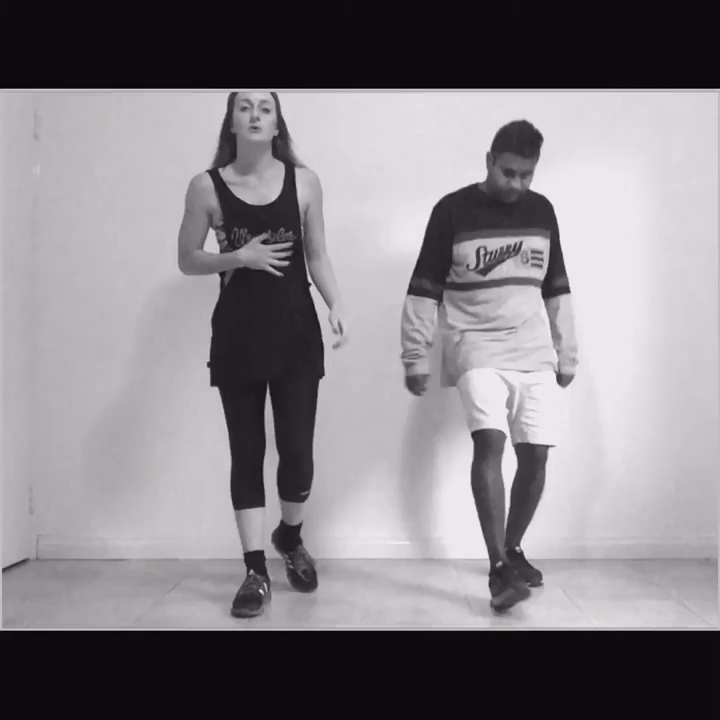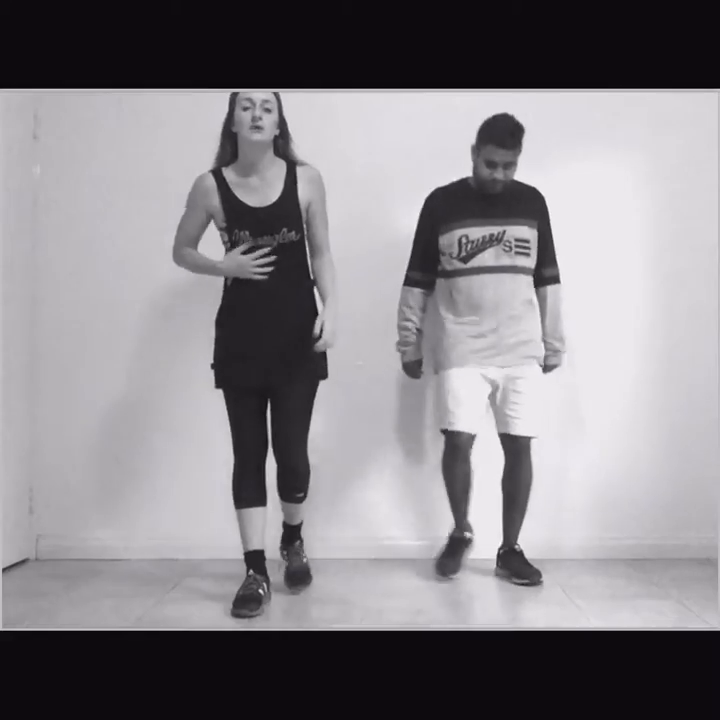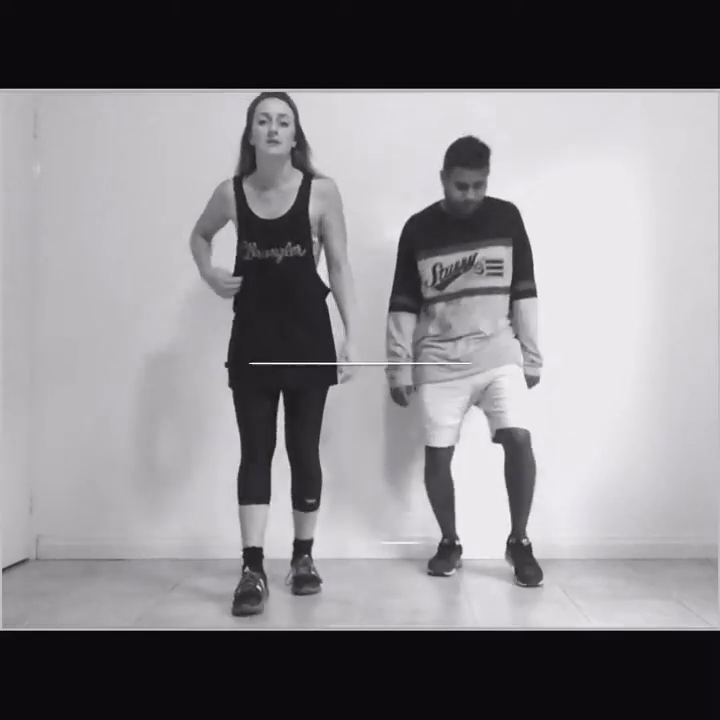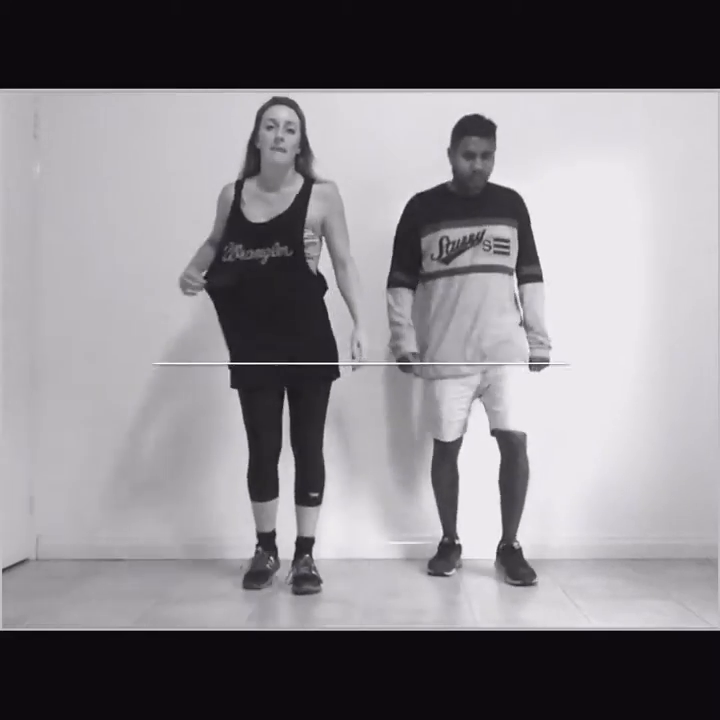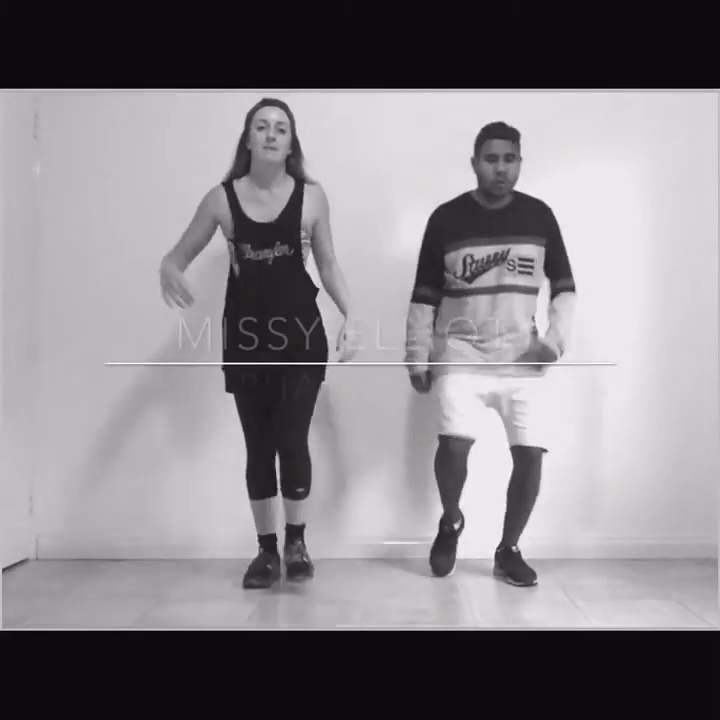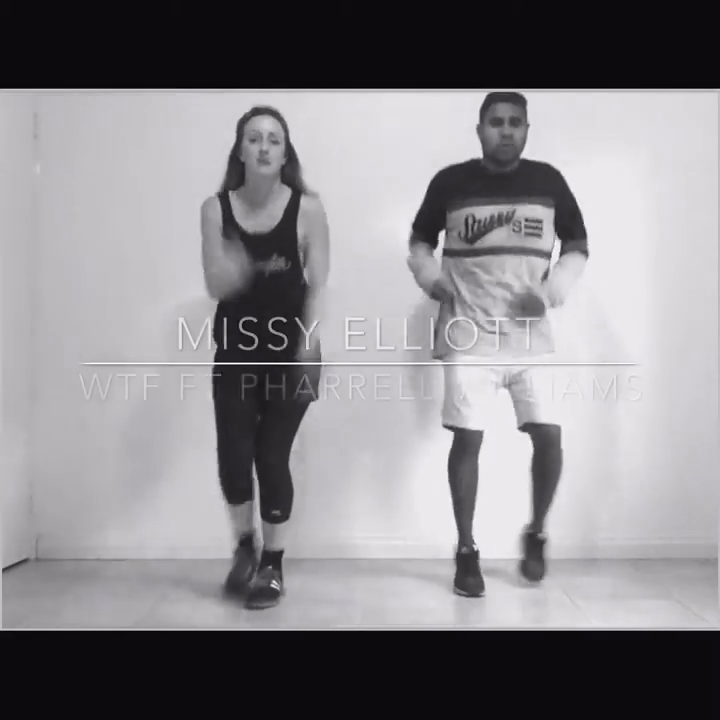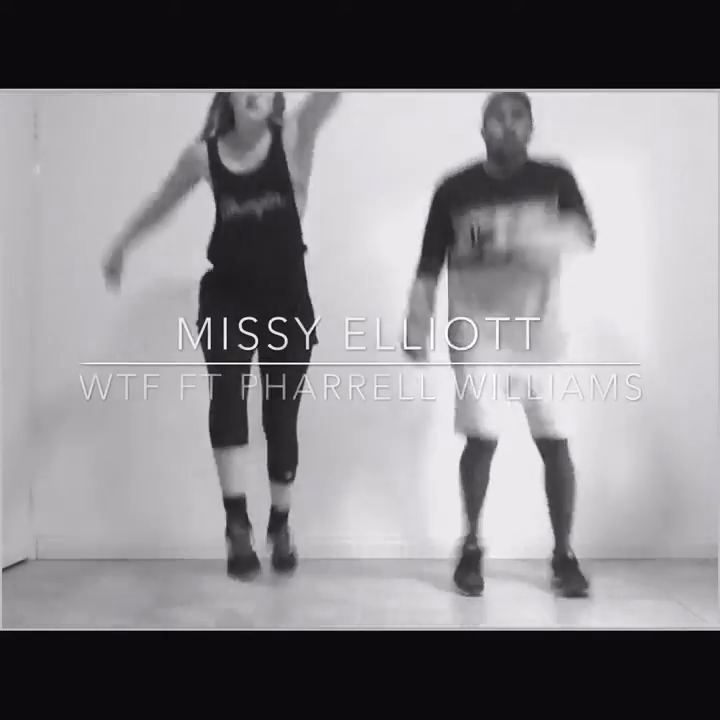
dt=0.3s
person 1, frame 1
left shoulder: (304, 180)
right shoulder: (206, 186)
left elbow: (317, 254)
right elbow: (187, 259)
left wrist: (336, 305)
right wrist: (238, 257)
left hip: (295, 330)
right hip: (236, 332)
left knee: (298, 450)
right knee: (246, 452)
left ankle: (290, 536)
right ankle: (256, 571)
person 1, frame 2
left shoulder: (306, 178)
right shoulder: (209, 185)
left elbow: (320, 251)
right elbow: (181, 250)
left wrist: (330, 307)
right wrist: (223, 265)
left hip: (295, 330)
right hip: (240, 332)
left knee: (292, 447)
right knee: (249, 450)
left ankle: (293, 539)
right ankle: (256, 570)
person 1, frame 3
left shoulder: (322, 191)
right shoulder: (229, 192)
left elbow: (338, 265)
right elbow: (200, 236)
left wrist: (349, 333)
right wrist: (209, 274)
left hip: (308, 338)
right hip: (252, 339)
left knee: (304, 450)
right knee: (254, 451)
left ankle: (303, 556)
right ankle: (253, 570)
person 1, frame 4
left shoulder: (322, 194)
right shoulder: (232, 195)
left elbow: (343, 262)
right elbow: (215, 243)
left wrist: (359, 322)
right wrist: (192, 270)
left hip: (308, 337)
right hip: (252, 340)
left knee: (308, 446)
right knee: (262, 448)
left ankle: (304, 555)
right ankle: (266, 549)
person 1, frame 5
left shoulder: (311, 195)
right shoulder: (221, 197)
left elbow: (327, 264)
right elbow: (180, 254)
left wrist: (346, 316)
right wrist: (169, 275)
left hip: (300, 332)
right hip: (245, 335)
left knee: (291, 440)
right knee: (258, 446)
left ankle: (296, 542)
right ankle: (267, 547)
person 1, frame 6
left shoulder: (308, 207)
right shoulder: (215, 208)
left elbow: (318, 281)
right elbow: (214, 286)
left wrist: (309, 334)
right wrist: (226, 271)
left hip: (291, 344)
right hip: (236, 345)
left knee: (272, 458)
right knee: (233, 456)
left ankle: (272, 566)
right ankle: (245, 548)
person 1, frame 7
left shoulder: (293, 139)
right shoulder: (204, 153)
left elbow: (327, 100)
right elbow: (163, 201)
right wrist: (121, 246)
left hip: (284, 300)
right hip: (226, 299)
left knee: (283, 412)
right knee: (227, 397)
left ankle: (279, 522)
right ankle: (237, 523)
person 2, frame 1
left shoulder: (542, 210)
right shoulder: (452, 210)
left elbow: (557, 289)
right elbow: (424, 289)
left wrist: (567, 354)
right wrist: (415, 356)
left hip: (534, 354)
right hip: (477, 350)
left knee: (535, 456)
right knee: (489, 444)
left ankle: (513, 549)
right ankle: (499, 568)
person 2, frame 2
left shoulder: (532, 202)
right shoulder: (442, 202)
left elbow: (548, 279)
right elbow: (418, 280)
left wrist: (554, 344)
right wrist: (409, 343)
left hip: (521, 348)
right hip: (463, 347)
left knee: (519, 446)
right knee: (457, 441)
left ankle: (509, 549)
right ankle: (460, 535)
person 2, frame 3
left shoulder: (507, 218)
right shoulder: (418, 229)
left elbow: (525, 293)
right elbow: (403, 306)
left wrist: (531, 358)
right wrist: (399, 370)
left hip: (498, 355)
right hip: (439, 361)
left knee: (519, 440)
right knee: (437, 454)
left ankle: (519, 542)
right ankle: (450, 543)
person 2, frame 4
left shoulder: (511, 204)
right shoulder: (421, 208)
left elbow: (530, 277)
right elbow: (401, 282)
left wrist: (540, 339)
right wrist: (403, 340)
left hip: (505, 347)
right hip: (446, 352)
left knee: (514, 442)
right knee: (446, 447)
left ankle: (509, 546)
right ankle: (450, 542)
person 2, frame 5
left shoulder: (538, 215)
right shoulder: (445, 218)
left elbow: (564, 285)
right elbow: (424, 294)
left wrist: (557, 336)
right wrist: (418, 354)
left hip: (522, 361)
right hip: (463, 358)
left knee: (529, 457)
right knee: (453, 445)
left ankle: (508, 550)
right ankle: (451, 522)
person 2, frame 6
left shoulder: (548, 181)
right shoulder: (450, 182)
left elbow: (577, 247)
right elbow: (419, 240)
left wrist: (552, 291)
right wrist: (430, 277)
left hip: (529, 337)
right hip: (468, 338)
left knee: (548, 435)
right knee: (467, 438)
left ankle: (535, 534)
right ankle: (467, 551)
person 2, frame 7
left shoulder: (555, 179)
right shoulder: (454, 191)
left elbow: (582, 237)
right elbow: (430, 265)
left wrist: (525, 237)
right wrist: (417, 325)
left hip: (539, 334)
right hip: (476, 337)
left knee: (556, 446)
right knee: (482, 442)
left ankle: (563, 555)
right ankle: (471, 544)
